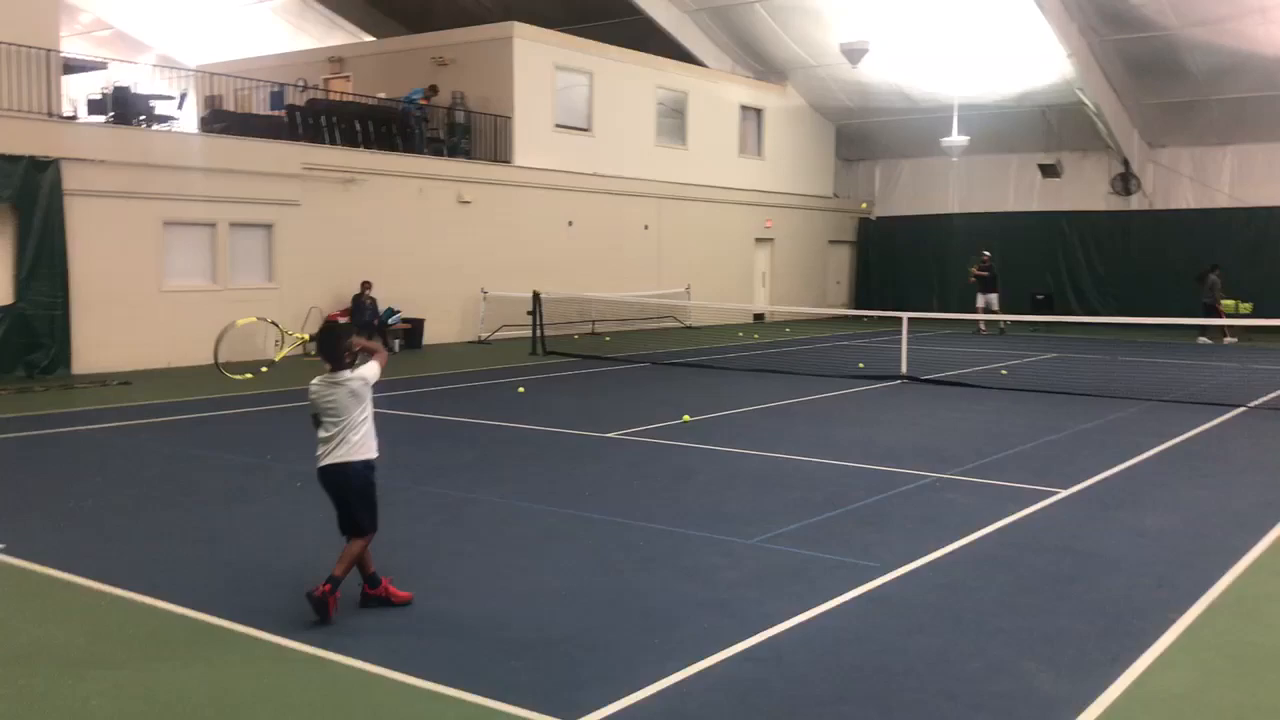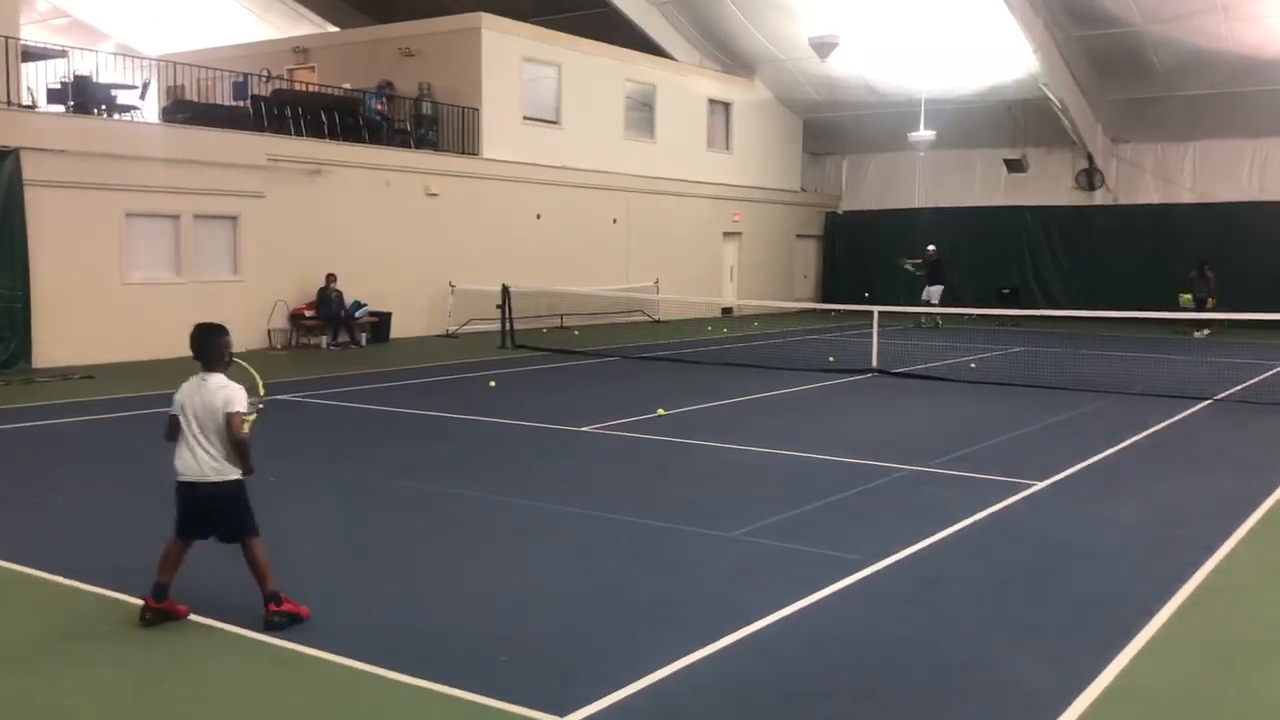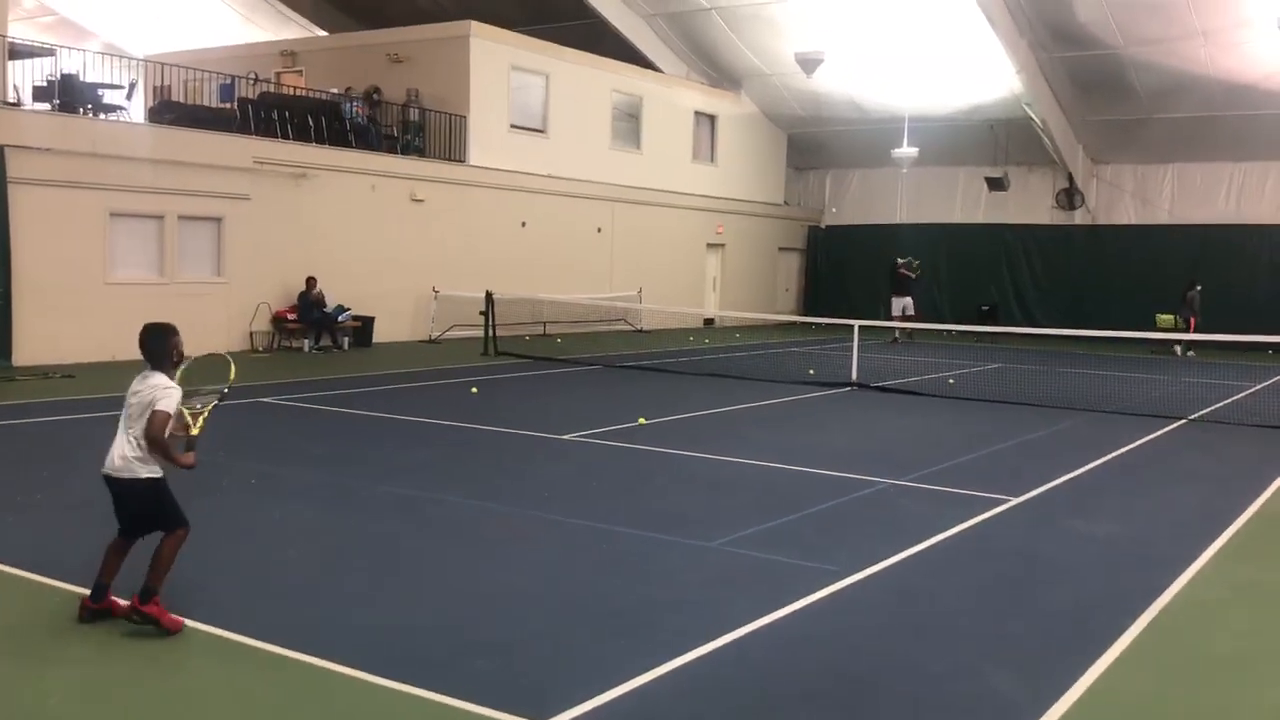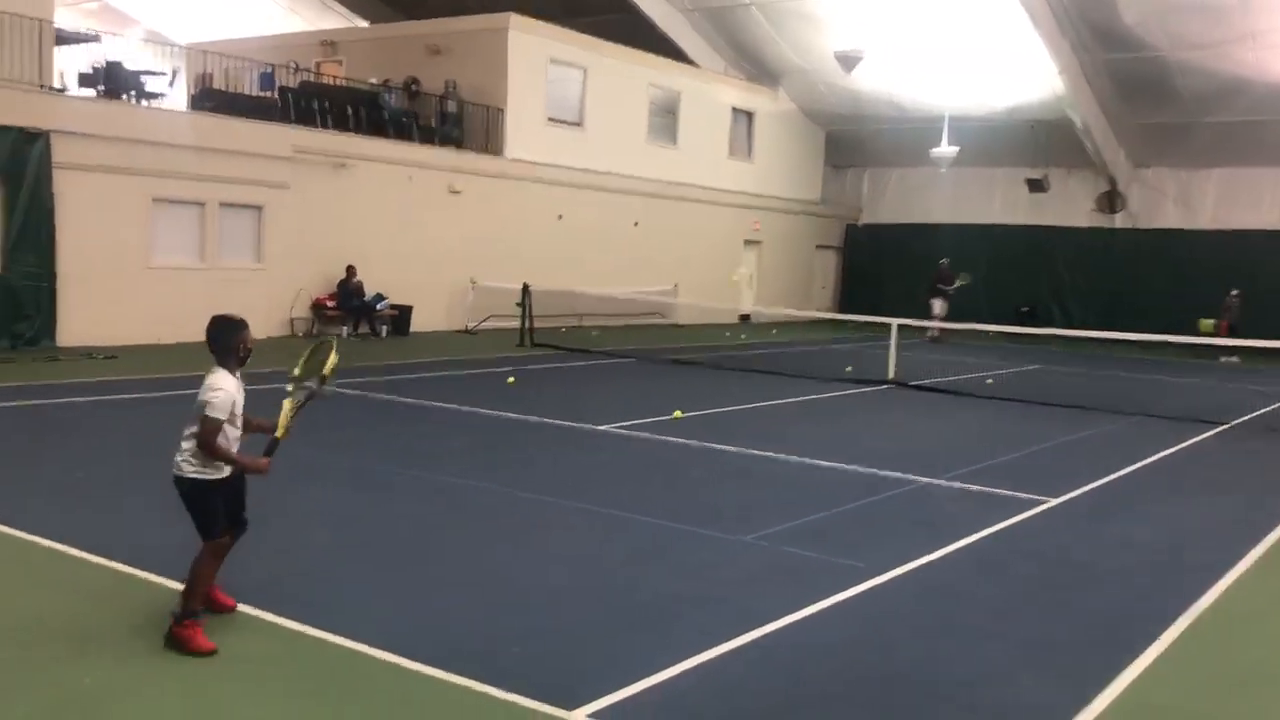
dt=0.7s
person 1, frame 1
left shoulder: (316, 387)
right shoulder: (360, 379)
right elbow: (381, 353)
right wrist: (362, 344)
left hip: (327, 466)
right hip: (355, 465)
left knee: (355, 529)
right knee: (363, 532)
left ankle: (373, 586)
right ankle: (328, 588)
person 1, frame 2
left shoulder: (184, 390)
right shoulder: (232, 391)
left elbow: (171, 433)
right elbow: (237, 435)
right wrist: (244, 463)
left hip: (188, 479)
right hip: (223, 478)
left knee: (183, 536)
right knee: (249, 538)
left ankle: (157, 601)
right ankle: (276, 604)
person 1, frame 3
left shoulder: (141, 382)
right shoulder: (169, 389)
right elbow: (153, 434)
left wrist: (173, 427)
right wrist: (179, 459)
left hip: (117, 469)
right hip: (140, 473)
left knee: (129, 533)
right knee: (177, 529)
left ankle: (98, 599)
right ankle: (147, 602)
person 1, frame 4
left shoulder: (228, 379)
right shoulder: (221, 389)
right elbow: (207, 442)
left wrist: (268, 426)
right wrist: (247, 465)
left hip: (218, 471)
right hip: (198, 474)
left knee: (232, 530)
right knee: (217, 539)
left ankle: (203, 589)
right ankle: (184, 622)
